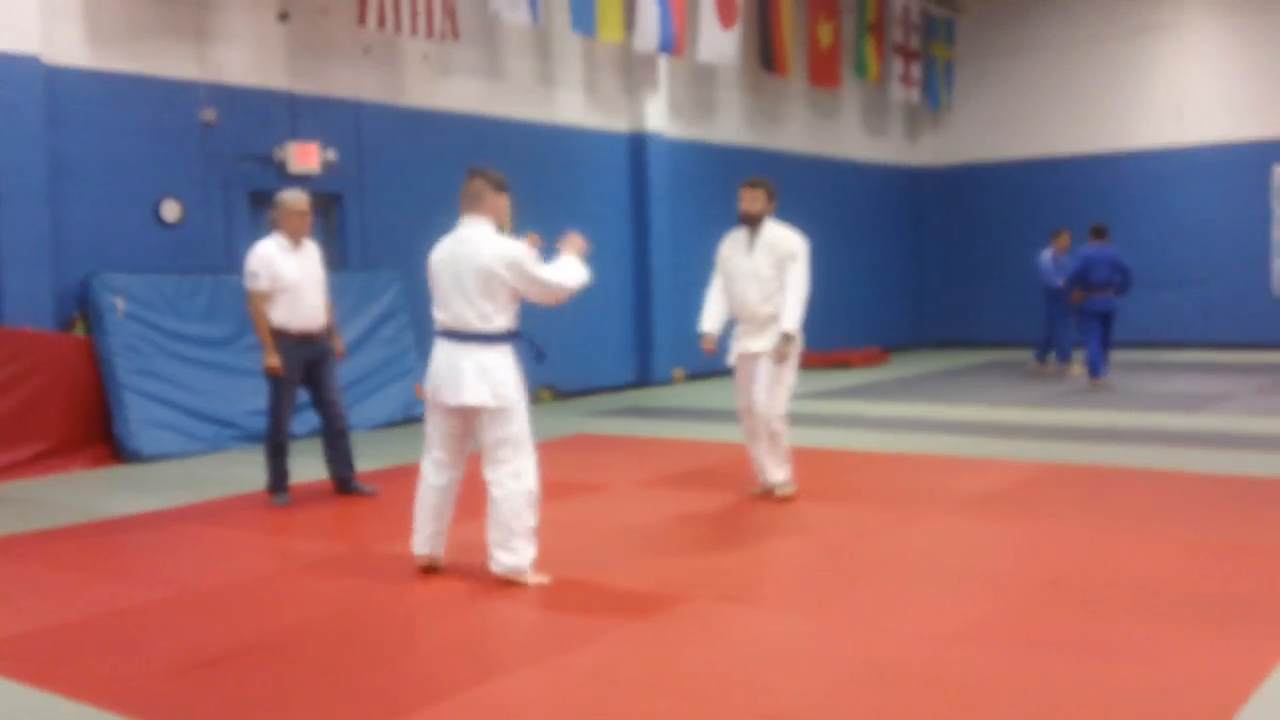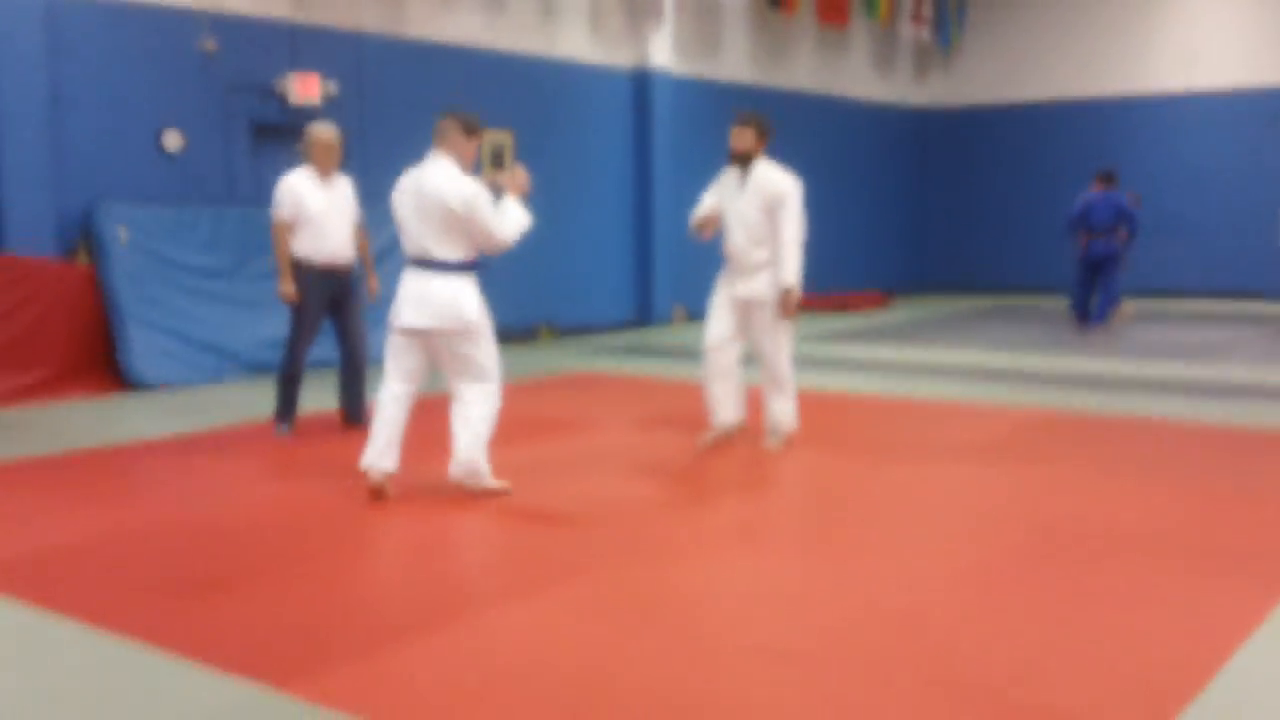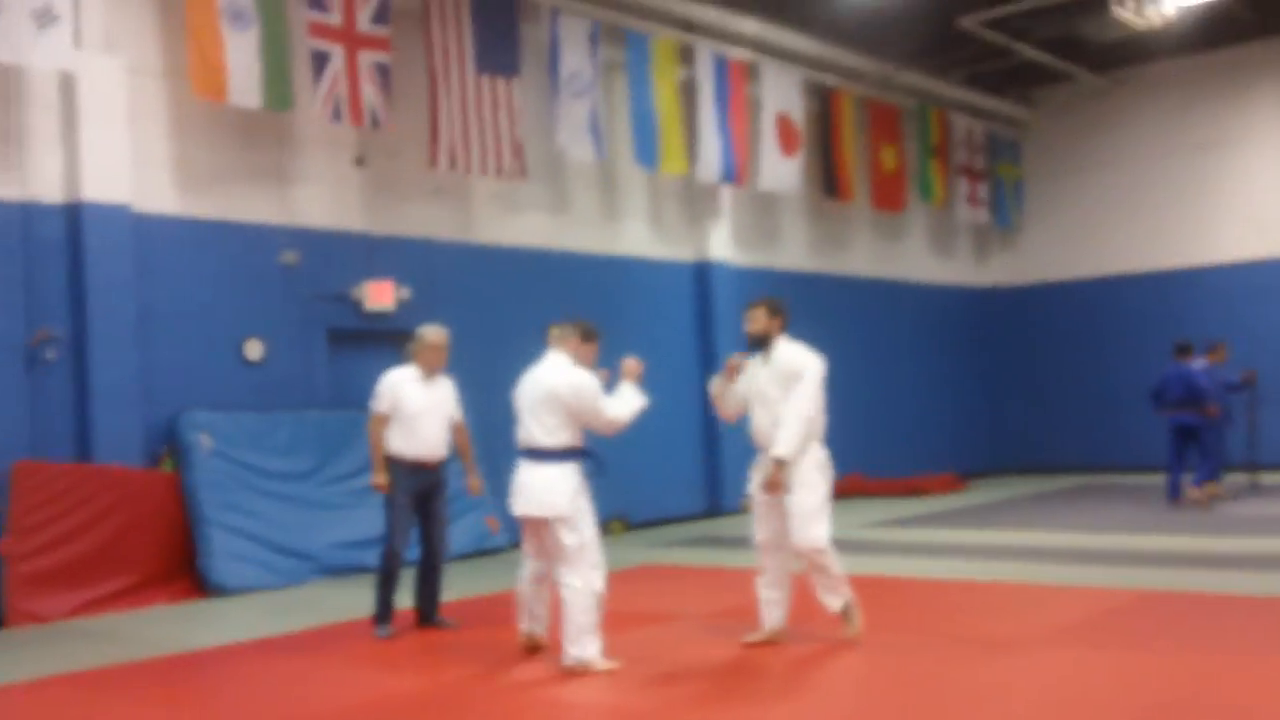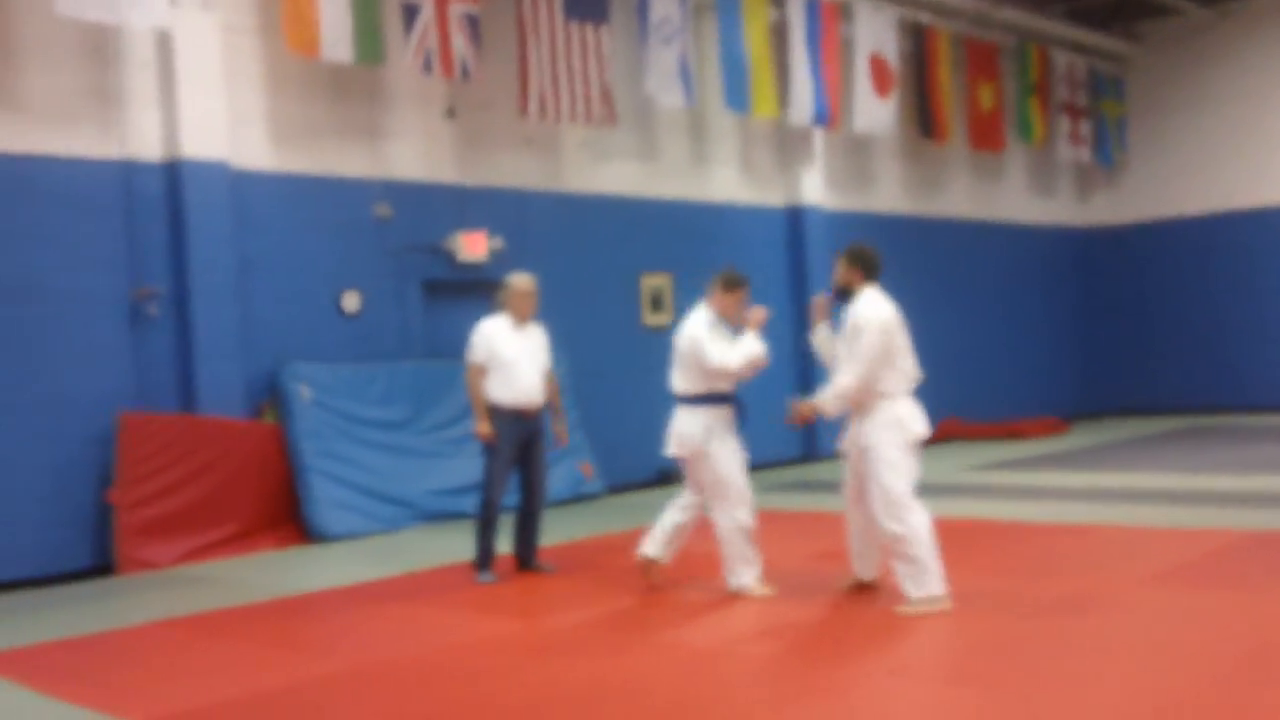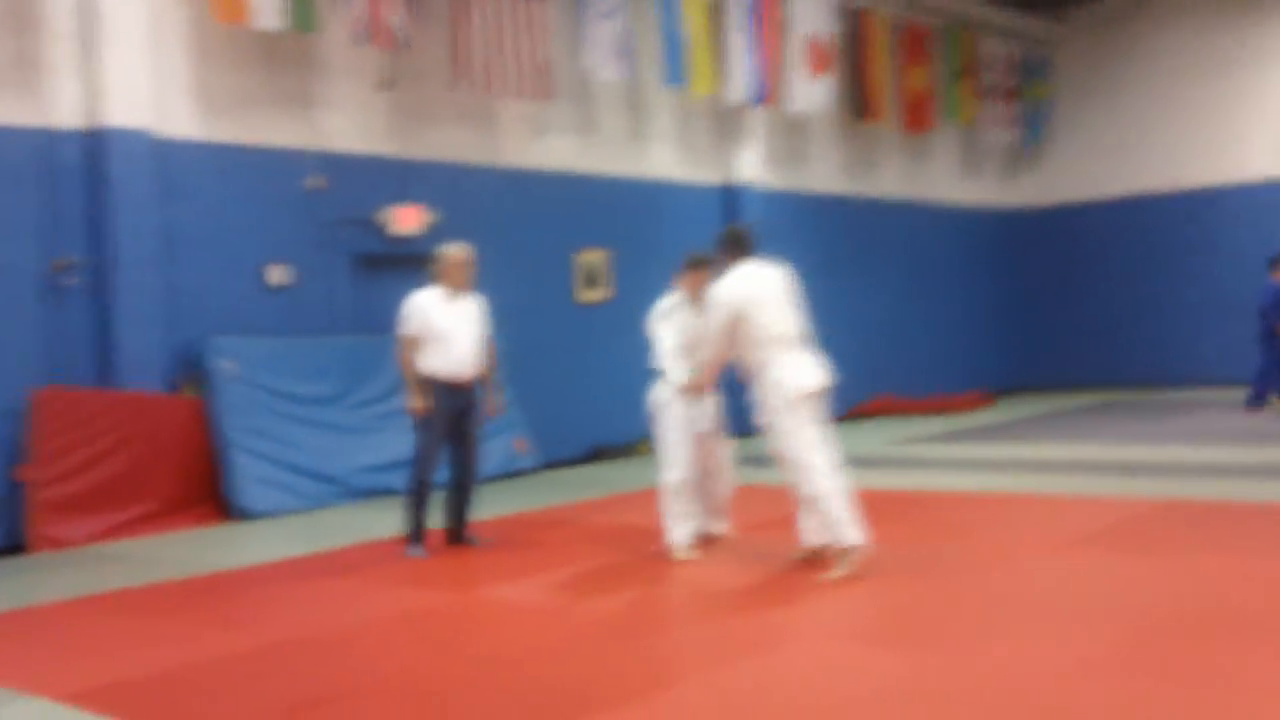
dt=0.5s
person 1, frame 1
left shoulder: (440, 251)
right shoulder: (504, 250)
right elbow: (552, 288)
right wrist: (573, 256)
left hip: (447, 364)
right hip: (490, 368)
left knee: (440, 463)
right knee: (512, 468)
left ankle: (426, 549)
right ankle: (513, 563)
person 1, frame 2
left shoulder: (406, 183)
right shoulder: (463, 188)
right elbow: (497, 238)
right wrist: (512, 197)
left hip: (415, 291)
right hip: (455, 296)
left knee: (398, 385)
right knee: (477, 384)
left ankle: (378, 469)
right ankle: (470, 468)
person 1, frame 3
left shoulder: (530, 378)
right shoulder: (574, 377)
right elbow: (610, 420)
left wrist: (593, 389)
right wrist: (629, 383)
left hip: (529, 477)
right hip: (558, 480)
left knee: (537, 562)
right knee: (583, 567)
left ankle: (532, 631)
right ankle: (582, 653)
person 1, frame 4
left shoulder: (710, 325)
right shoulder: (699, 328)
left elbow: (734, 364)
right elbow: (730, 365)
left wrist: (750, 333)
right wrist: (752, 333)
left hip: (702, 421)
right hip: (705, 424)
left knee: (696, 497)
right knee: (734, 500)
left ankle: (652, 553)
right ankle: (744, 579)
person 1, frame 5
right shoulder: (666, 312)
right elbow: (670, 358)
right wrist: (690, 384)
left hip: (705, 395)
right hip: (675, 395)
left knee: (718, 464)
right knee: (679, 465)
left ankle: (712, 524)
right ankle: (679, 537)
person 2, frame 1
left shoulder: (789, 241)
right shoulder: (729, 243)
left elbow: (795, 291)
right elbow: (719, 290)
left wrist: (787, 335)
right wrist: (710, 329)
left hip: (776, 335)
right hip: (745, 336)
left knee: (767, 407)
right knee: (749, 410)
left ankle: (779, 478)
right ankle: (767, 477)
person 2, frame 2
left shoulder: (781, 182)
right shoulder: (726, 179)
left elbow: (789, 236)
right elbow: (704, 218)
left wrist: (789, 287)
right wrist: (702, 223)
left hip: (768, 280)
right hip: (734, 278)
left knee: (774, 357)
right knee: (717, 346)
left ankle: (781, 427)
right ankle: (726, 420)
person 2, frame 3
left shoulder: (803, 360)
right shoulder: (753, 366)
left elbow: (801, 415)
right elbow: (728, 410)
left wrist: (781, 462)
right wrist: (726, 379)
left hip: (802, 463)
right hip: (768, 464)
left knee: (809, 541)
right knee: (770, 546)
left ankle: (845, 603)
right ankle: (772, 623)
person 2, frame 4
left shoulder: (871, 312)
right shoulder: (863, 310)
left elbow: (856, 375)
right elbow: (839, 360)
left wrist: (816, 406)
right wrist: (820, 326)
left hip: (888, 421)
right hip: (868, 420)
left knee: (895, 507)
right knee: (858, 500)
left ankle: (931, 593)
right ankle: (864, 573)
person 2, frame 5
left shoulder: (722, 290)
right shoulder: (777, 271)
left elbow: (718, 347)
left wrist: (704, 378)
left hip: (778, 380)
right hip: (803, 368)
left knee: (807, 464)
right knee: (812, 462)
left ankle: (852, 543)
right ankle: (821, 542)
person 3, frame 1
left shoulder: (313, 249)
right shoulder: (264, 252)
right elbow: (257, 305)
left wrist: (334, 336)
right wrist: (269, 351)
left hip: (317, 343)
right hip: (286, 344)
left knee: (334, 413)
right knee: (281, 419)
left ankle: (345, 480)
right ankle: (278, 487)
person 3, frame 2
left shoulder: (345, 184)
right shoulder: (293, 183)
left elbow: (357, 231)
right elbow: (280, 234)
left wrist: (371, 273)
right wrist: (285, 279)
left hip: (344, 277)
right hip: (311, 276)
left knee: (354, 349)
right knee: (298, 349)
left ankle: (354, 414)
right ankle: (284, 417)
person 3, frame 3
left shoulder: (447, 385)
right shoulder: (394, 379)
left elbow: (458, 431)
right elbow: (376, 426)
left wrist: (471, 471)
right wrist: (379, 469)
left hip: (435, 473)
right hip: (402, 472)
left knee: (435, 547)
right knee: (396, 546)
left ankle: (428, 612)
right ankle: (383, 617)
person 3, frame 4
left shoulder: (539, 332)
right shoulder: (488, 329)
left elbow: (548, 379)
right elbow: (474, 376)
left wrist: (558, 419)
right wrist: (481, 419)
left hip: (533, 420)
right hip: (503, 420)
left knee: (534, 493)
right knee: (494, 493)
left ankle: (526, 557)
right ankle: (483, 564)
person 3, frame 5
left shoulder: (476, 303)
right shoulder: (421, 301)
left elbow: (484, 347)
right elbow: (407, 350)
left wrist: (492, 389)
right wrist: (417, 394)
left hip: (467, 392)
right hip: (437, 392)
left knee: (467, 465)
right knee: (426, 466)
left ankle: (457, 530)
right ankle: (415, 537)
